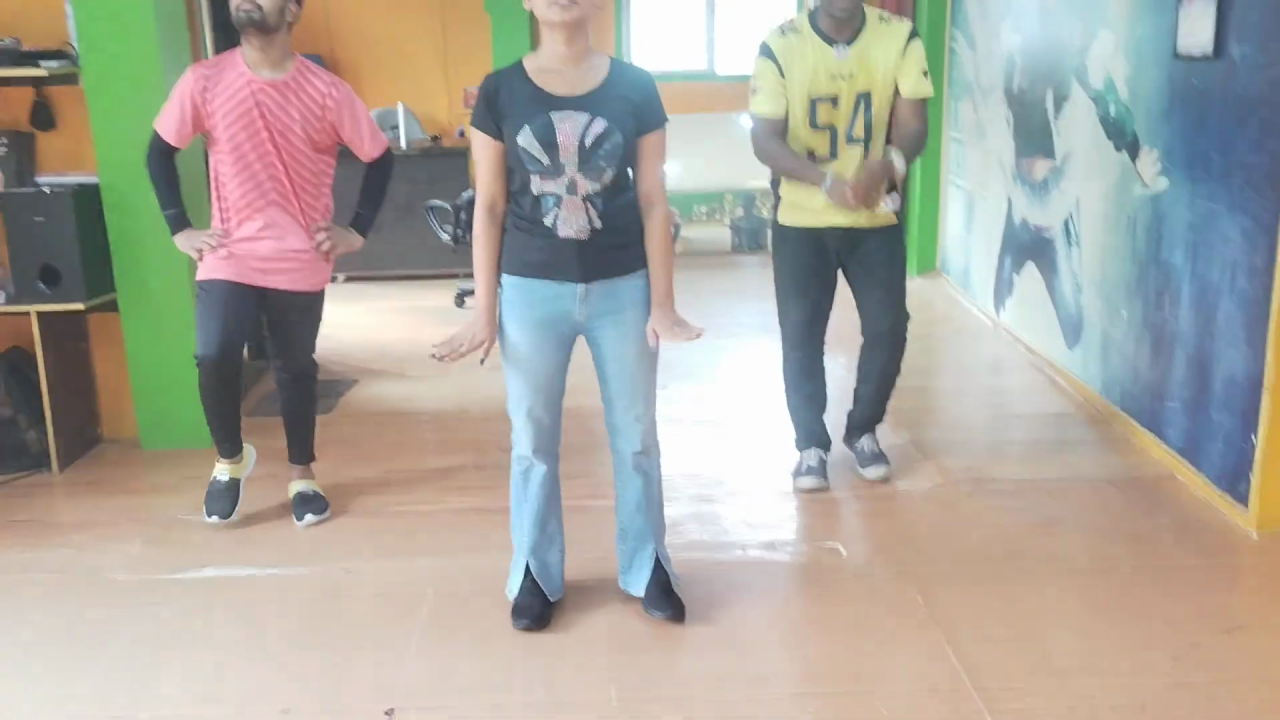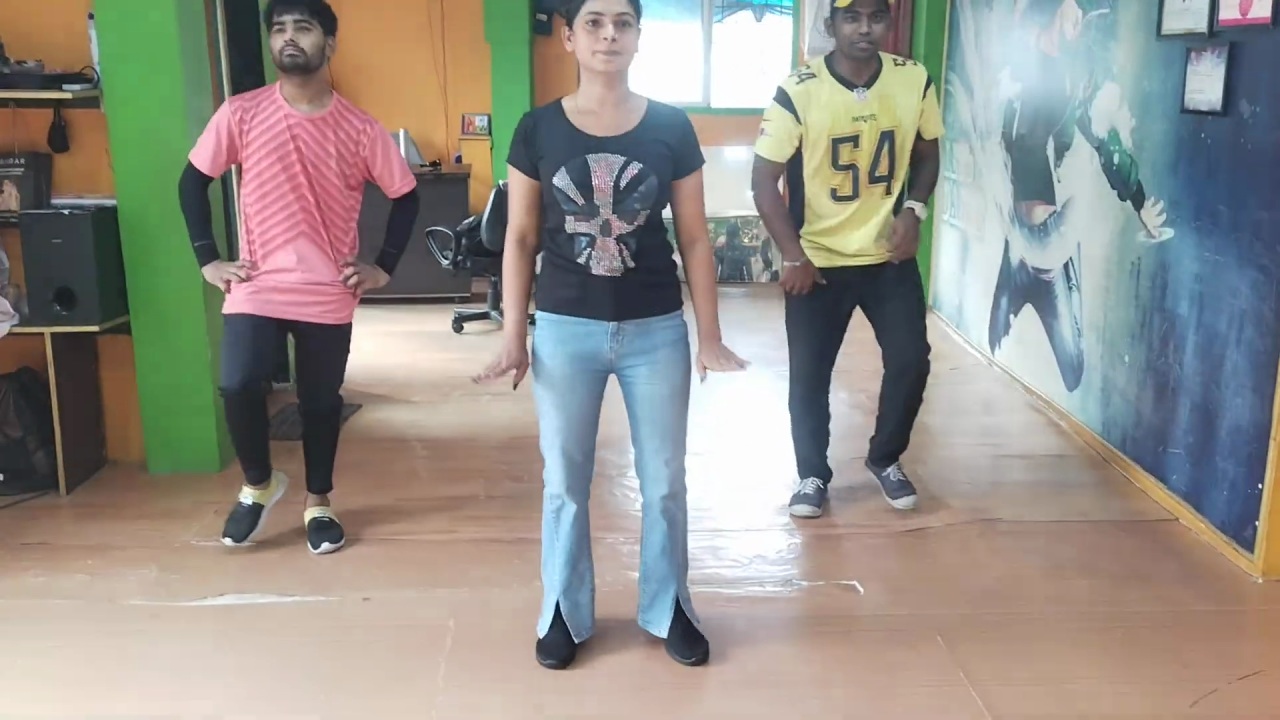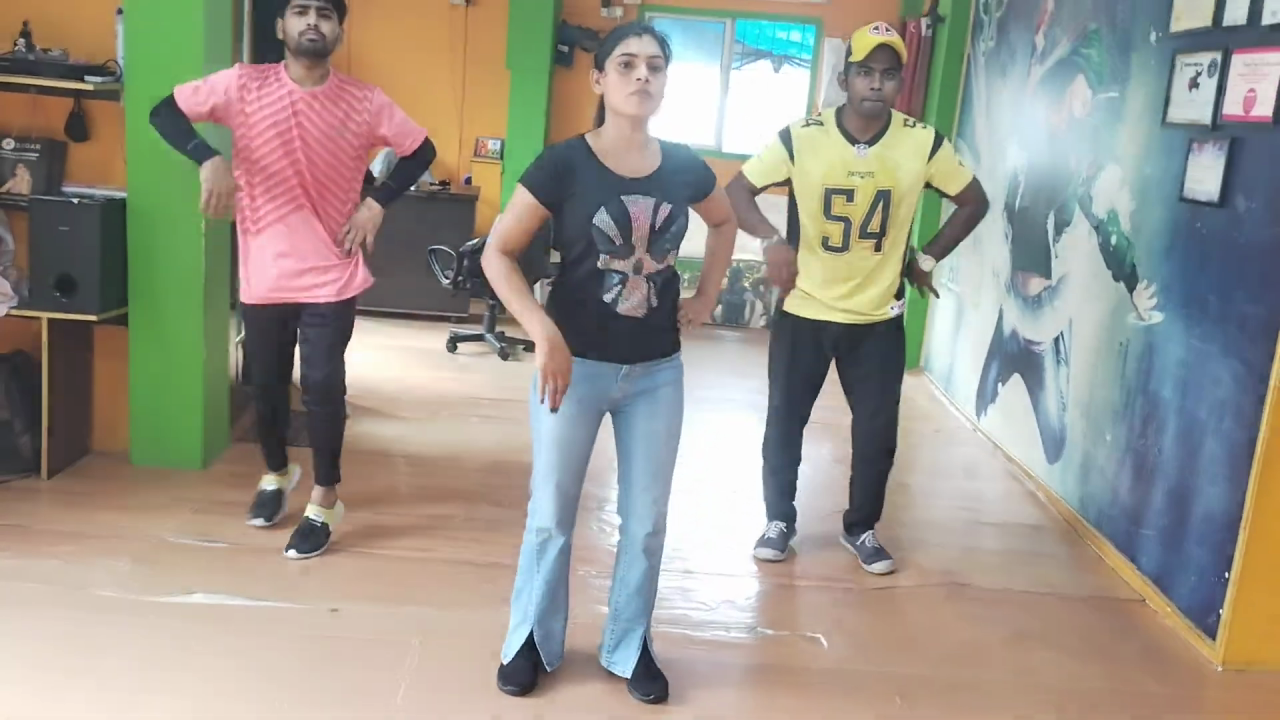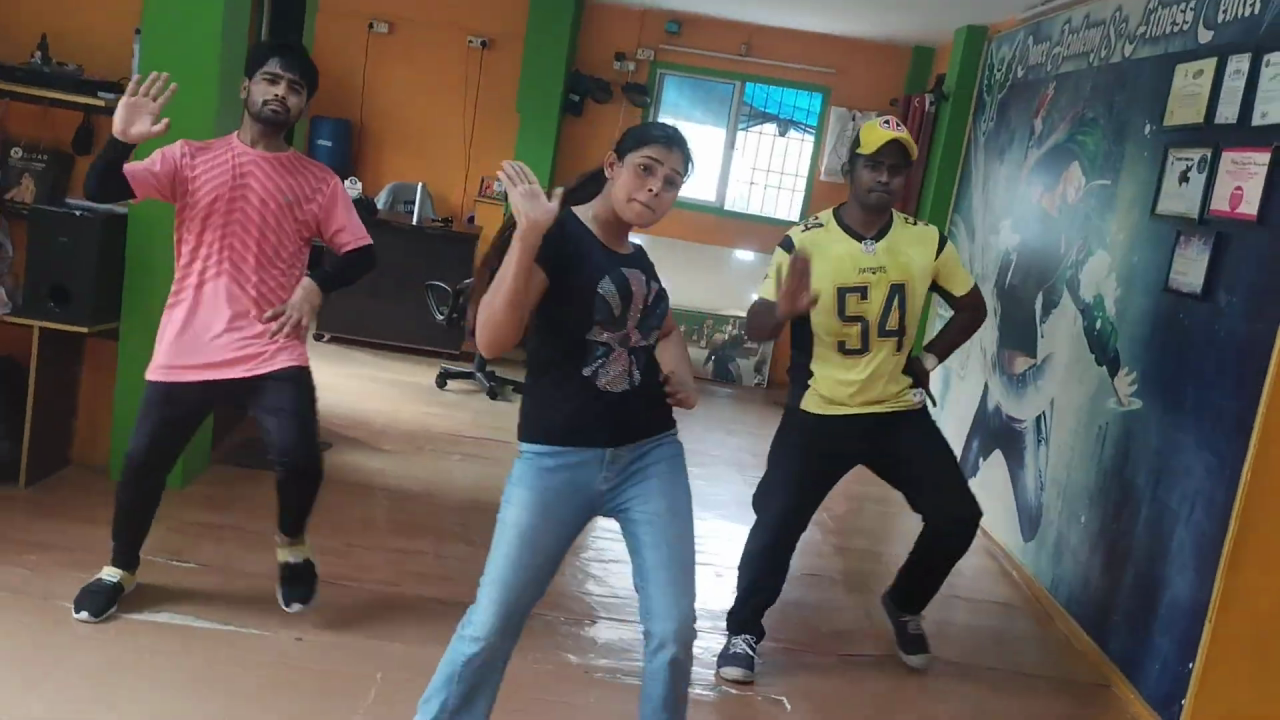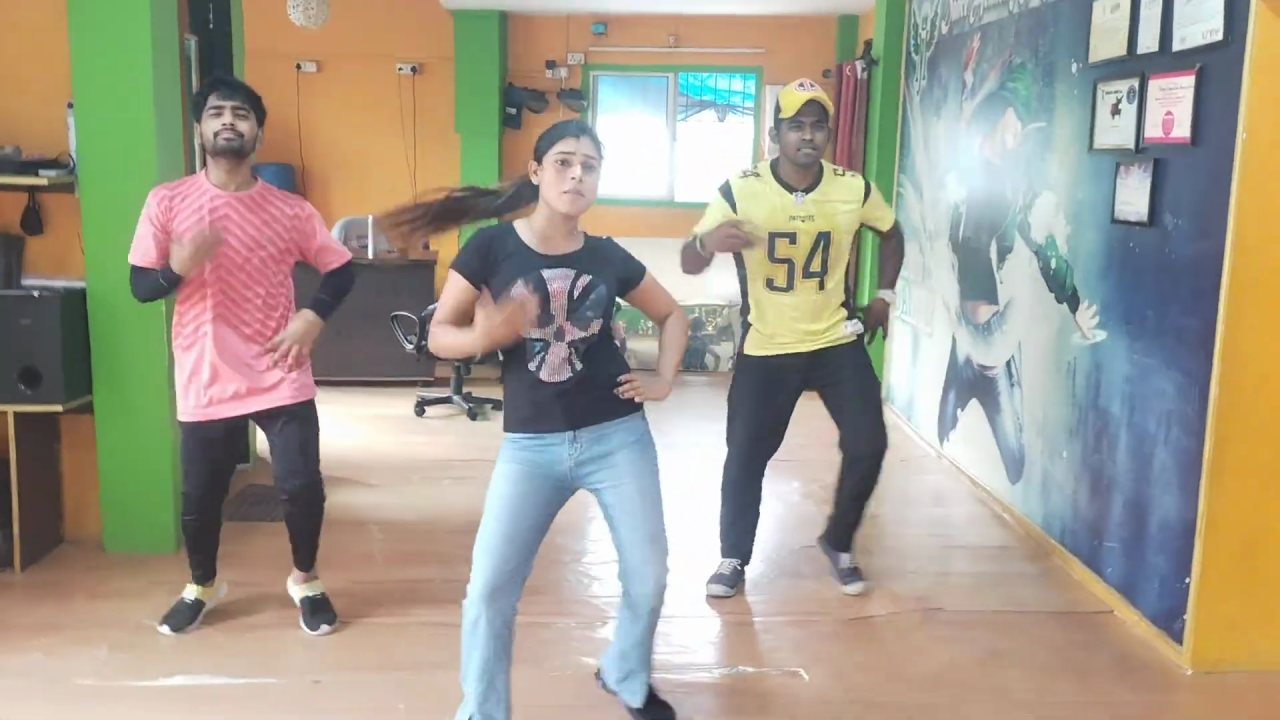
dt=1s
person 1, frame 1
left shoulder: (635, 87)
right shoulder: (500, 90)
left elbow: (653, 201)
right elbow: (490, 206)
left wrist: (663, 305)
right wrist: (483, 306)
left hip: (621, 288)
right hip: (532, 290)
left knee: (635, 434)
right knee: (533, 439)
left ankle: (646, 567)
right ankle: (538, 574)
person 1, frame 2
left shoulder: (671, 128)
right shoulder: (539, 130)
left elbow: (694, 239)
right elbow: (522, 239)
left wrist: (710, 337)
right wrist: (512, 337)
left hip: (655, 330)
right hip: (564, 328)
left knee: (664, 478)
right knee: (564, 480)
left ankle: (668, 608)
right ankle: (565, 613)
person 1, frame 3
left shoulder: (683, 166)
right shoulder: (563, 162)
left elbow: (726, 224)
right elbow: (497, 253)
left wrist: (704, 299)
right wrist: (543, 334)
left hip: (657, 372)
right hip: (578, 364)
left knee: (646, 518)
right knee: (552, 514)
left ankle: (629, 647)
right ankle: (533, 640)
person 1, frame 4
left shoulder: (640, 262)
right shoulder: (555, 234)
right elbow: (493, 340)
left wrist: (683, 385)
right wrist: (526, 236)
left hip: (652, 460)
right hip: (557, 459)
left knee: (673, 628)
right knee: (492, 621)
person 1, frame 5
left shoulder: (609, 255)
right shoulder: (491, 248)
left elbow: (672, 316)
right elbow: (438, 336)
left wrist: (660, 383)
right wrist: (484, 332)
left hip: (616, 437)
right hip: (532, 444)
left knee: (648, 579)
right knee: (491, 586)
person 2, frame 1
left shoulder: (326, 90)
right shoulder: (203, 81)
left elbow: (379, 157)
right elbow: (160, 150)
left wrist: (357, 230)
right wrist: (180, 228)
left hip: (301, 257)
right hip: (231, 253)
left knee: (296, 365)
right knee: (213, 355)
left ankle: (302, 475)
right ankle: (229, 458)
person 2, frame 2
left shoulder: (360, 128)
right shoulder: (240, 114)
left elbow: (405, 195)
right elbow: (193, 182)
left wrist: (383, 266)
right wrist: (209, 260)
left hip: (328, 291)
right hip: (258, 284)
left knee: (321, 400)
right knee: (238, 386)
left ankle: (317, 503)
right ankle: (257, 485)
person 2, frame 3
left shoulder: (364, 103)
right shoulder: (243, 86)
left elbow: (421, 151)
right elbow: (166, 112)
left wrist: (378, 202)
right wrist: (207, 159)
left hip: (328, 272)
right hip: (264, 269)
left knee: (323, 385)
right knee: (266, 381)
left ankle: (324, 500)
right ankle: (276, 474)
person 2, frame 4
left shoulder: (319, 181)
right shoulder: (190, 158)
left elbow: (360, 251)
right elbow: (100, 191)
left wrist: (317, 283)
right wrist: (120, 140)
left hip: (274, 346)
right hip: (190, 344)
left knee: (295, 453)
right knee: (144, 459)
left ankle: (291, 545)
right ankle: (120, 568)
person 2, frame 5
left shoulder: (289, 210)
right shoulder: (167, 201)
left elbow: (340, 269)
right elbow: (140, 283)
left wrist: (314, 313)
right wrist: (177, 269)
left hip: (280, 377)
right hip: (205, 378)
left knee: (303, 486)
right knee: (201, 494)
left ankle: (306, 579)
right ankle: (202, 586)
person 3, frame 1
right shoulder: (780, 45)
left elbow: (913, 129)
right elbow: (764, 140)
left wrist: (891, 163)
right wrist: (828, 180)
left hip: (875, 218)
right hip: (801, 219)
left knee: (888, 328)
right knee: (801, 335)
left ankle: (863, 430)
right ankle: (812, 444)
person 3, frame 2
left shoulder: (916, 83)
right shoulder: (796, 93)
left elbow: (928, 158)
right elbow: (764, 179)
left wrist: (913, 211)
right wrist: (792, 254)
left hip: (889, 255)
right hip: (818, 261)
left knee: (910, 360)
right knee: (809, 374)
left ankle: (886, 459)
right ankle: (812, 475)
person 3, frame 3
left shoulder: (924, 143)
right shoulder: (800, 138)
left elbow: (974, 201)
right elbow: (736, 193)
left wrist: (928, 258)
right wrist: (769, 238)
left hip: (877, 317)
right hip: (804, 311)
left knee: (877, 428)
right knee: (786, 421)
left ankle: (861, 527)
right ankle: (780, 520)
person 3, frame 4
left shoulder: (927, 240)
right shoulder: (804, 248)
left elbow: (973, 306)
right elbow: (756, 327)
left wrist: (927, 357)
right wrist: (783, 306)
left hip: (899, 412)
right hip: (821, 412)
left knee: (958, 515)
right knee: (777, 522)
left ankle: (904, 605)
right ankle: (743, 631)
person 3, frame 5
left shoulder: (854, 187)
right shoulder: (740, 189)
left elbow: (891, 236)
right elbow: (690, 260)
left wrist: (883, 294)
right wrist: (717, 238)
left hip: (838, 341)
right hip: (766, 348)
left knee: (868, 443)
right knee: (746, 457)
left ankle: (838, 547)
right ankle: (734, 558)
person 4, frame 1
left shoulder: (1076, 30)
left elbow: (1107, 98)
left wrist: (1137, 157)
left hip: (1055, 190)
right hip: (1020, 187)
left knee: (1070, 310)
right knee: (1002, 298)
person 4, frame 2
left shoulder: (1085, 74)
right shoulder: (1021, 71)
left elbow: (1111, 144)
left wrist: (1140, 205)
left hip: (1056, 235)
right hip: (1020, 231)
left knee: (1070, 356)
right knee: (998, 343)
person 4, frame 3
left shoulder: (1090, 153)
right shoulder: (1033, 136)
left elbow: (1109, 229)
left wrist: (1133, 288)
left hip: (1049, 305)
right hip: (1015, 298)
left knee: (1051, 420)
right knee: (982, 406)
person 4, frame 4
left shoulder: (1082, 248)
right shoulder: (1025, 225)
left elbow: (1096, 315)
left wrist: (1115, 373)
left hip: (1033, 388)
right hip: (1000, 376)
left knee: (1029, 493)
right knee: (967, 468)
person 4, frame 5
left shoulder: (1028, 190)
right shoulder: (969, 179)
left elbow: (1051, 254)
left wrist: (1076, 307)
left hip: (999, 331)
right hip: (965, 327)
left knee: (1009, 440)
right knee: (945, 429)
